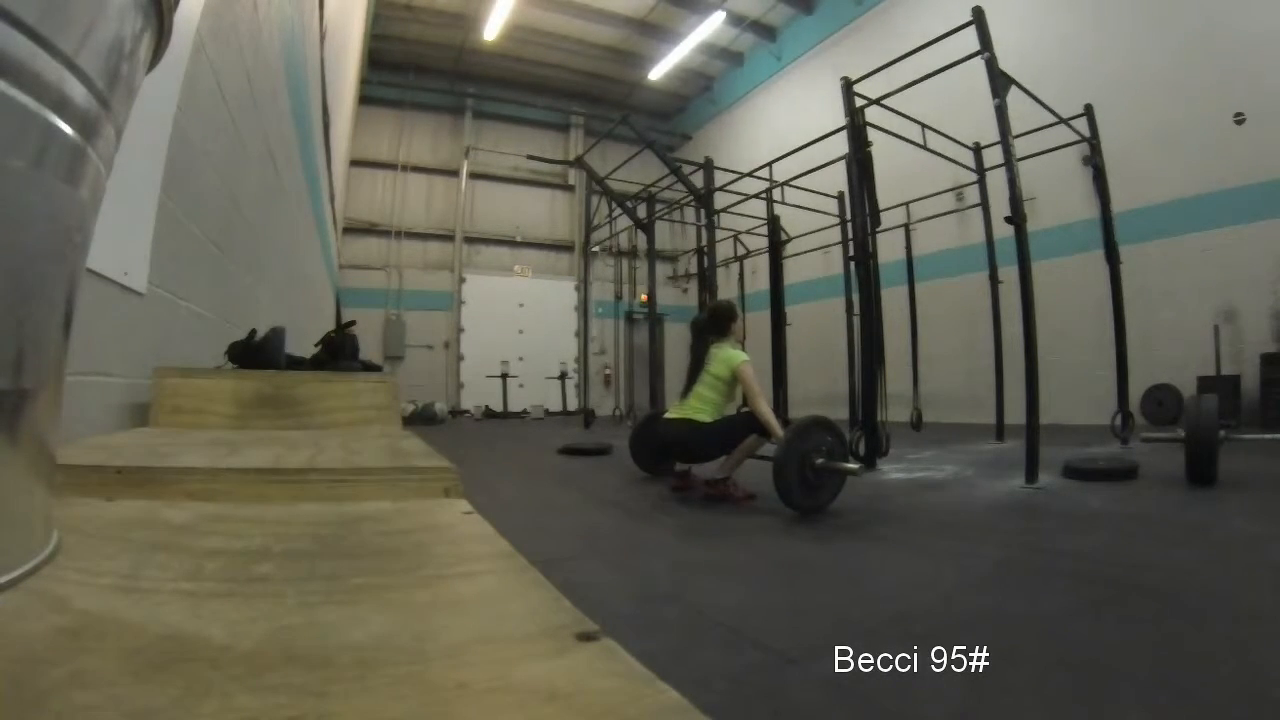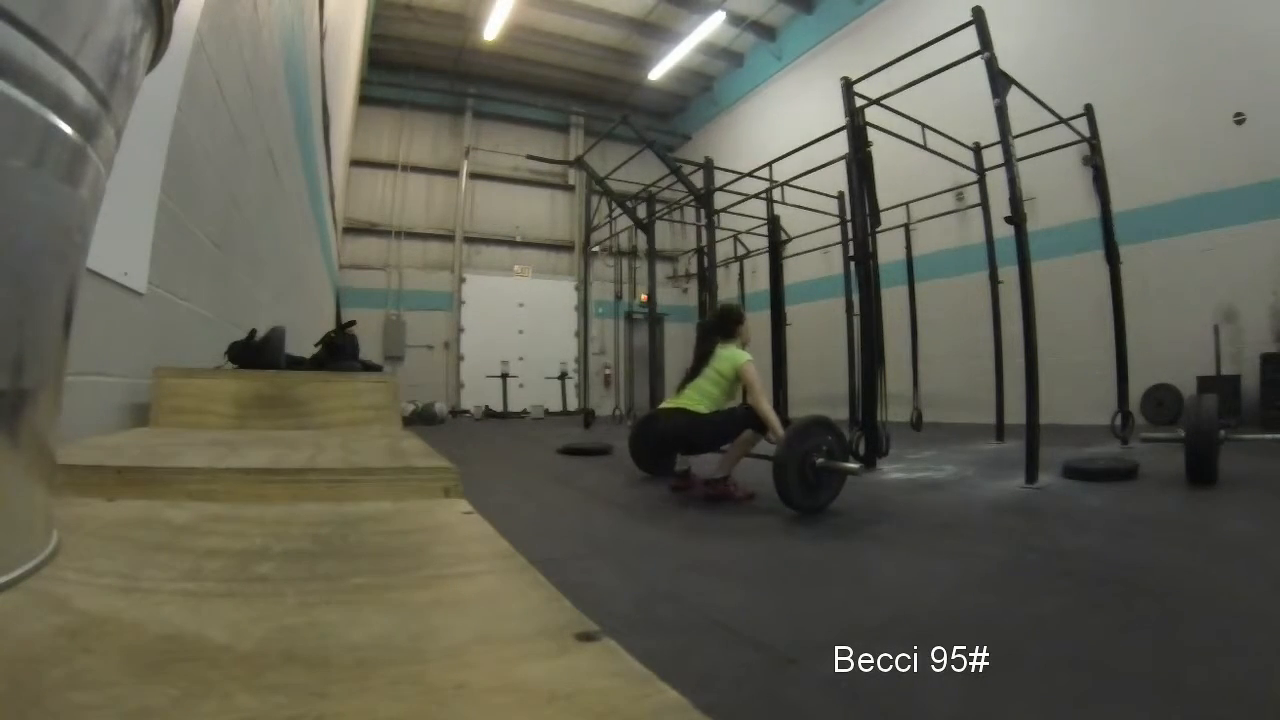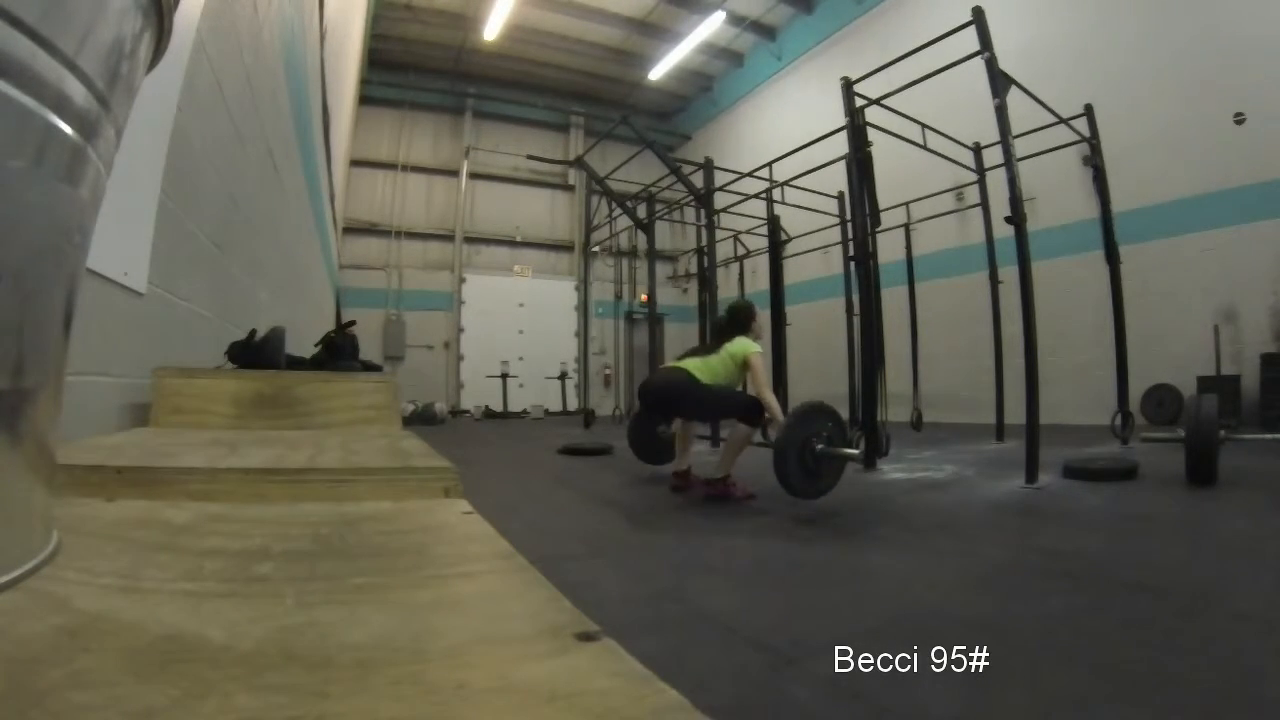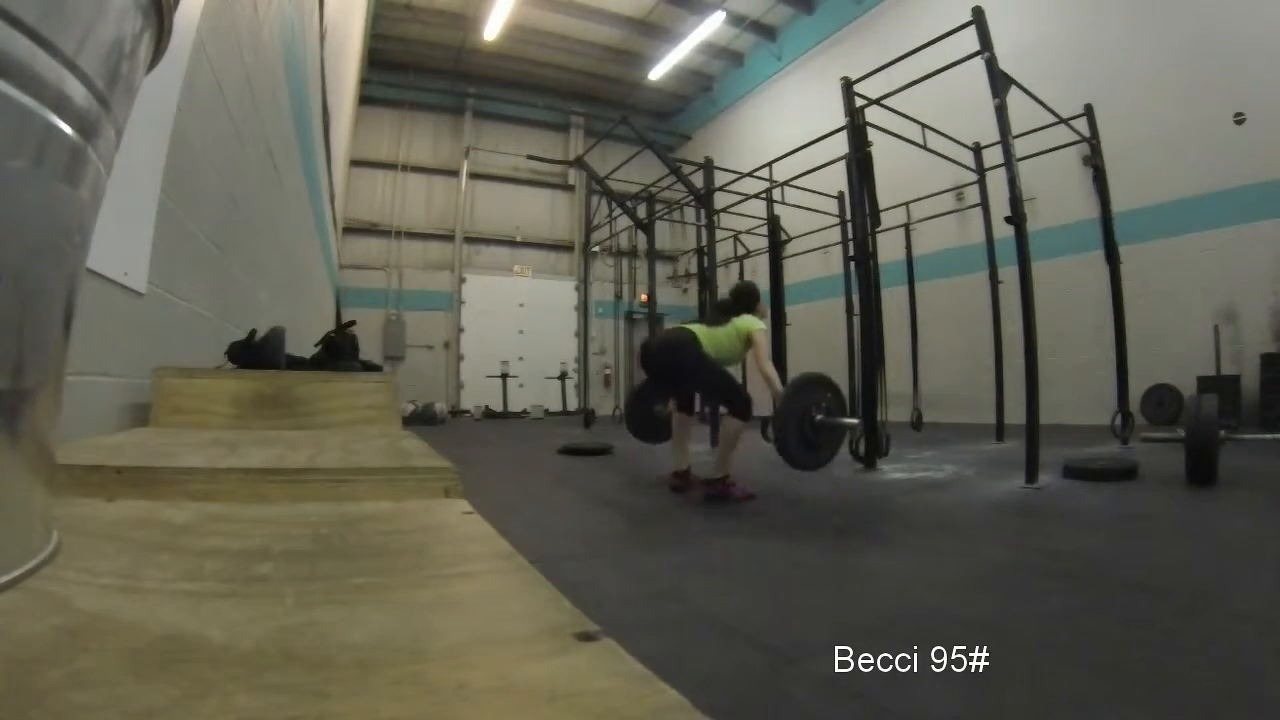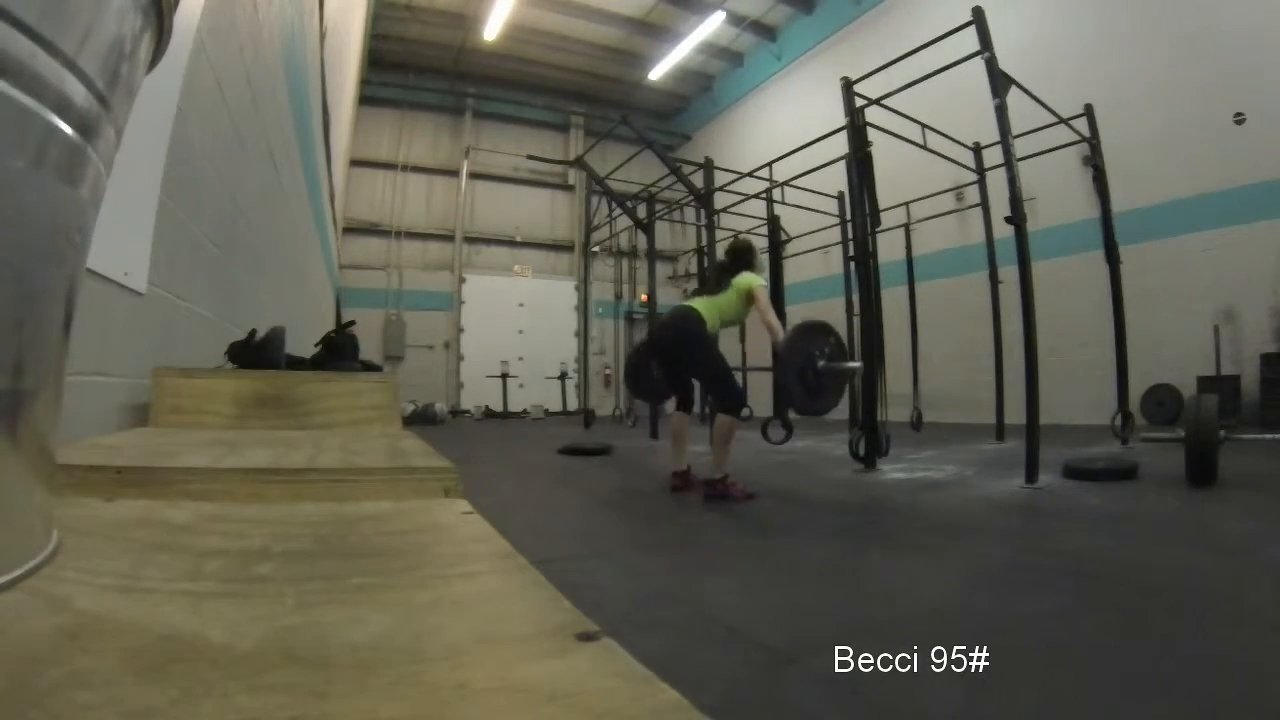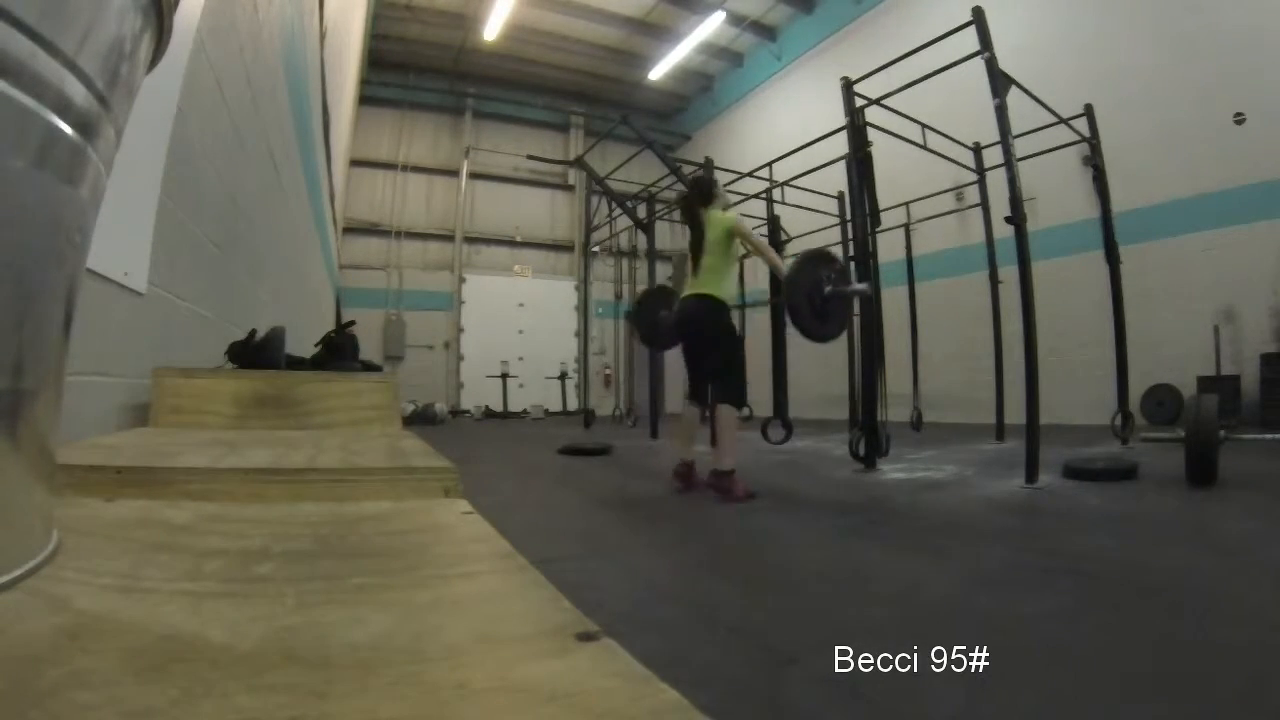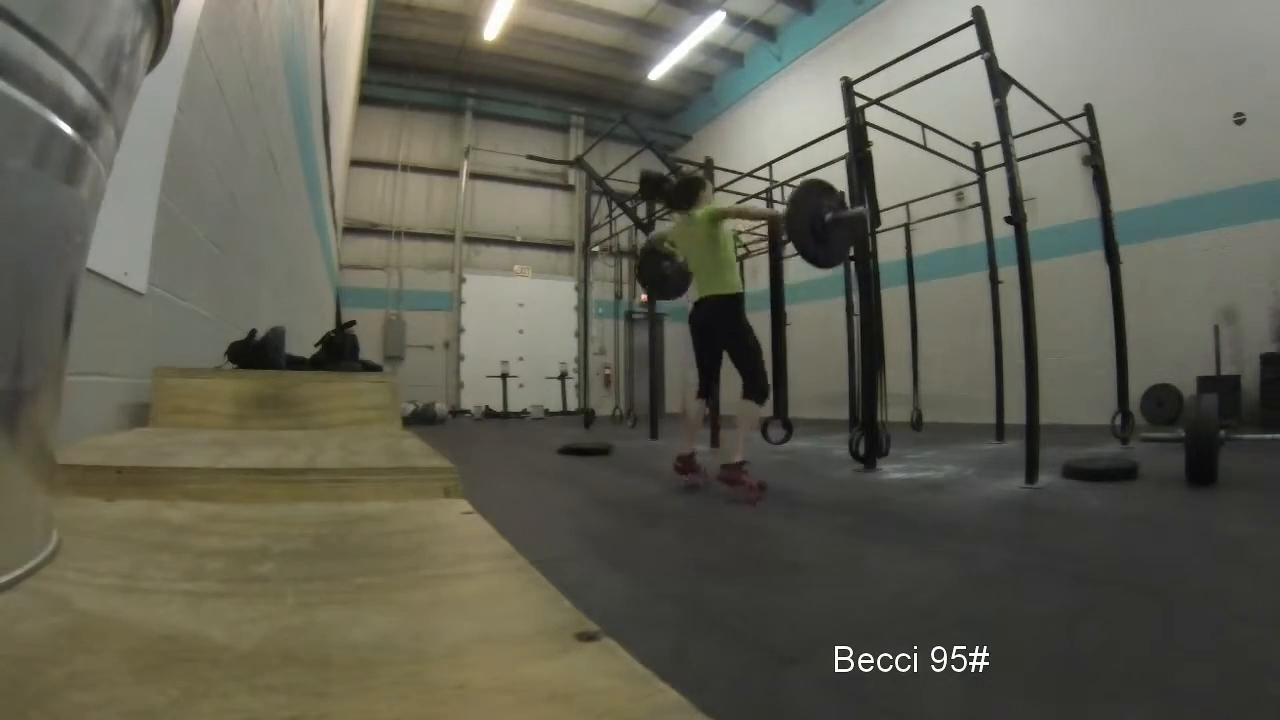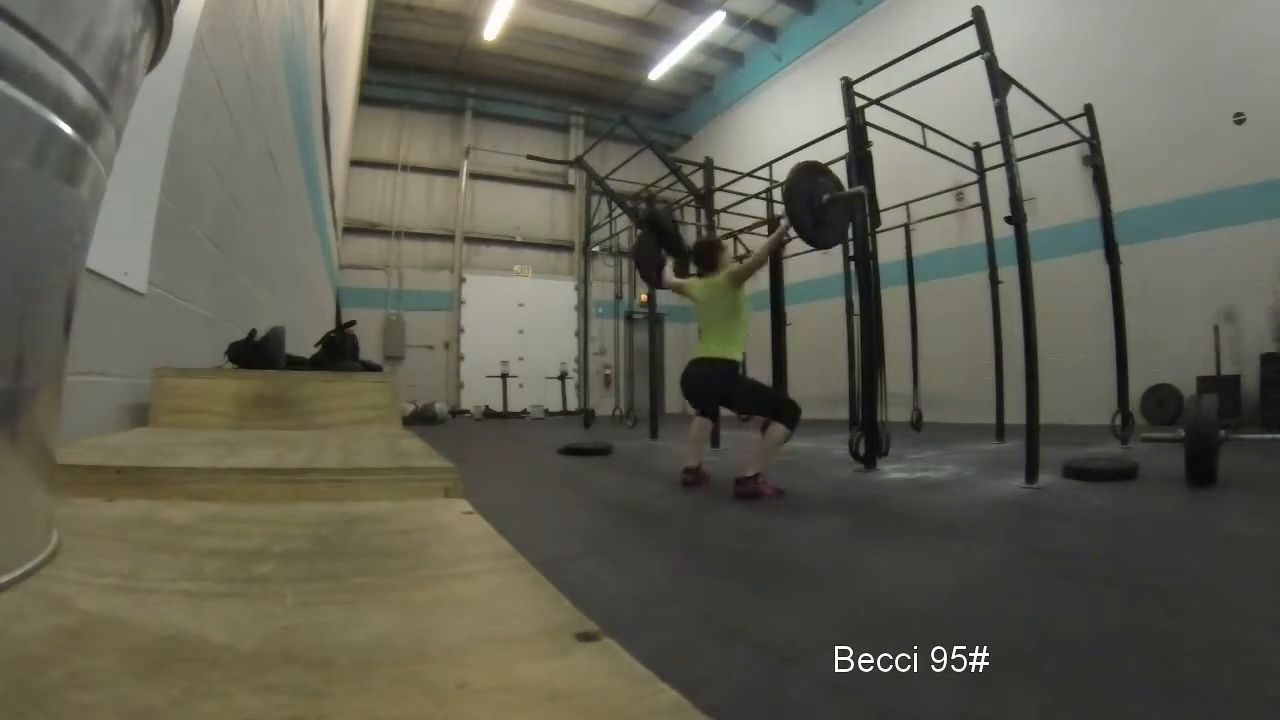
dt=0.2s
person 1, frame 1
left shoulder: (704, 354)
right shoulder: (735, 357)
right elbow: (758, 403)
left hip: (668, 434)
right hip: (692, 438)
right knee: (760, 422)
left ankle: (682, 473)
right ankle: (719, 481)
person 1, frame 2
left shoulder: (709, 354)
right shoulder: (740, 357)
right elbow: (761, 402)
left hip: (662, 427)
right hip: (684, 431)
right knee: (756, 418)
left ankle: (682, 473)
right ankle: (718, 481)
person 1, frame 3
left shoulder: (723, 344)
right shoulder: (749, 347)
right elbow: (764, 392)
left hip: (652, 390)
right hip: (678, 388)
left knee: (690, 404)
right knee: (751, 408)
left ankle: (681, 473)
right ankle: (719, 481)
person 1, frame 4
left shoulder: (727, 320)
right shoulder: (754, 323)
right elbow: (764, 365)
left hip: (653, 348)
right hip: (681, 350)
left knee: (685, 400)
right knee: (740, 403)
left ankle: (680, 474)
right ankle: (718, 482)
person 1, frame 5
left shoulder: (720, 279)
right shoulder: (753, 281)
right elbow: (769, 316)
left hip: (663, 329)
right hip: (688, 333)
left knee: (684, 398)
right knee: (730, 397)
left ankle: (680, 474)
right ankle: (718, 482)
person 1, frame 6
left shoulder: (695, 225)
right shoulder: (725, 220)
left elbow: (689, 270)
right elbow: (760, 246)
right wrist: (788, 278)
left hip: (686, 312)
right hip: (711, 311)
left knee: (699, 391)
right knee: (733, 391)
left ankle: (684, 467)
right ankle: (723, 472)
person 1, frame 7
left shoulder: (678, 226)
right shoulder: (708, 214)
left elbow: (658, 241)
right elbow: (748, 211)
right wrist: (780, 217)
left hip: (701, 314)
right hip: (727, 311)
left knee: (706, 387)
right knee: (757, 387)
left ankle: (686, 456)
right ankle: (735, 464)
person 1, frame 8
left shoulder: (694, 286)
right shoulder: (728, 280)
left elbow: (668, 279)
right elbow: (761, 254)
right wrist: (786, 225)
left hip: (692, 376)
right hip: (721, 374)
left knee: (707, 408)
right knee: (788, 412)
left ankle: (691, 469)
right ankle: (749, 479)
